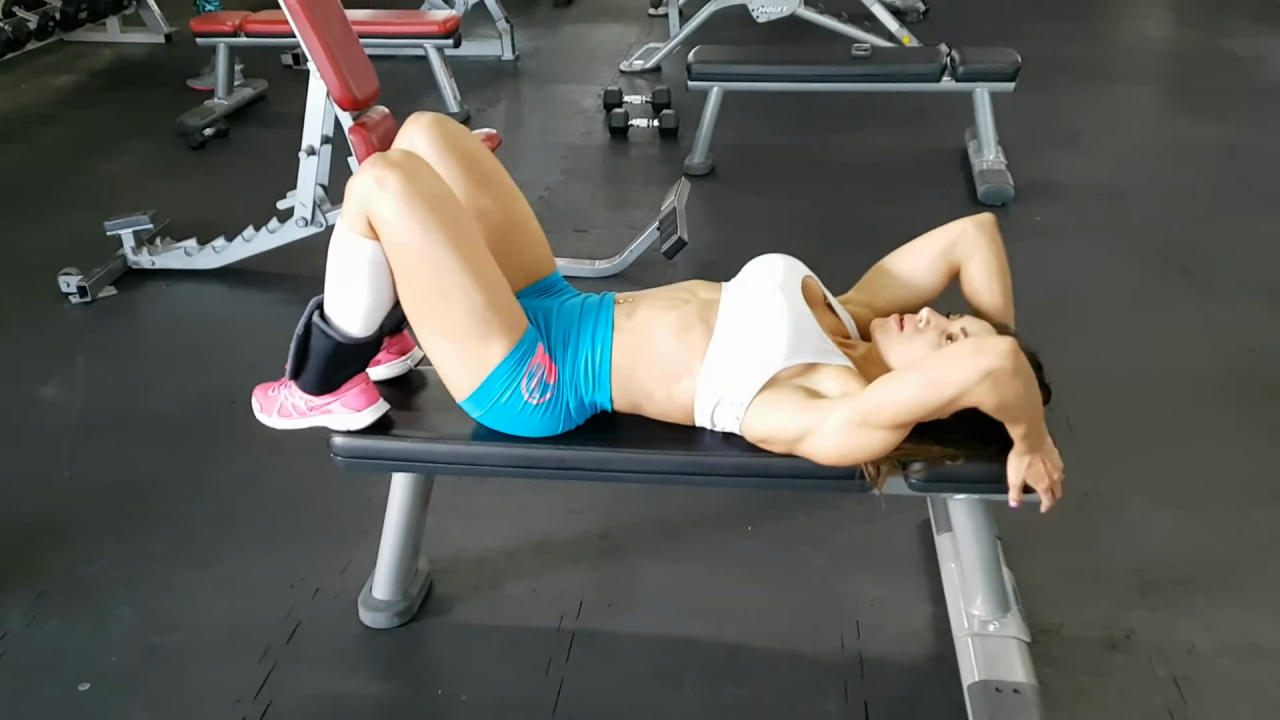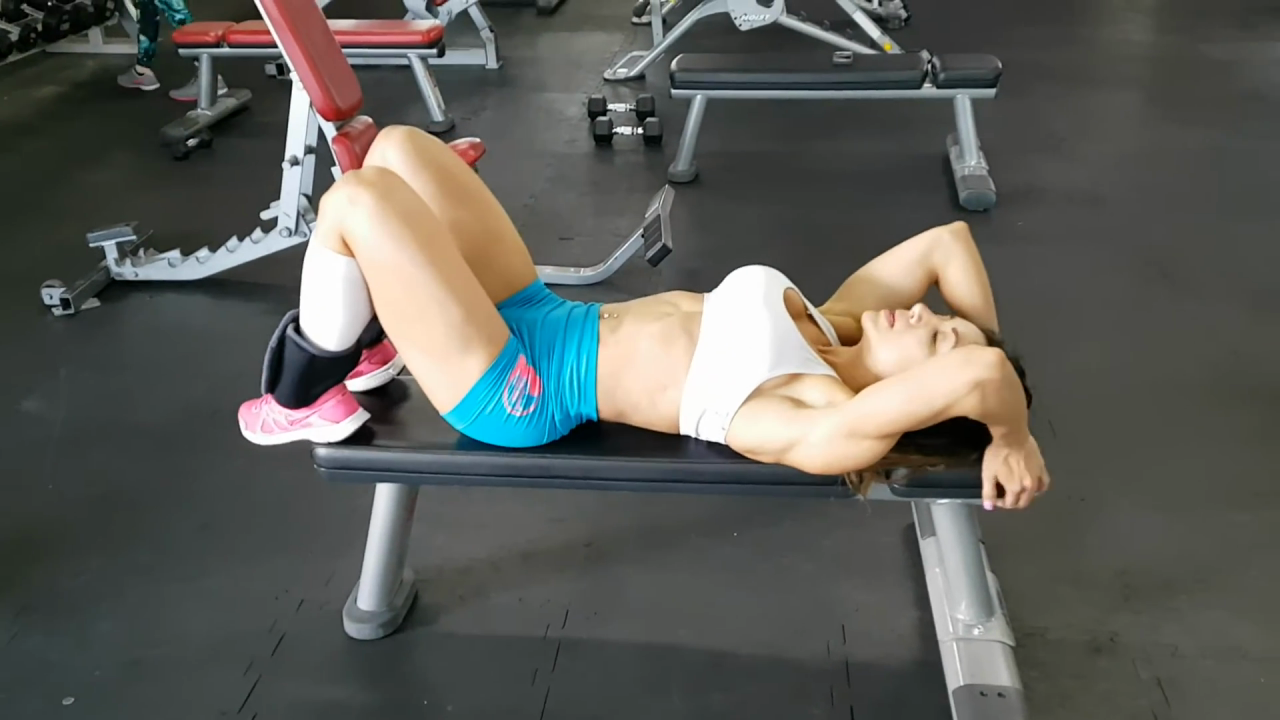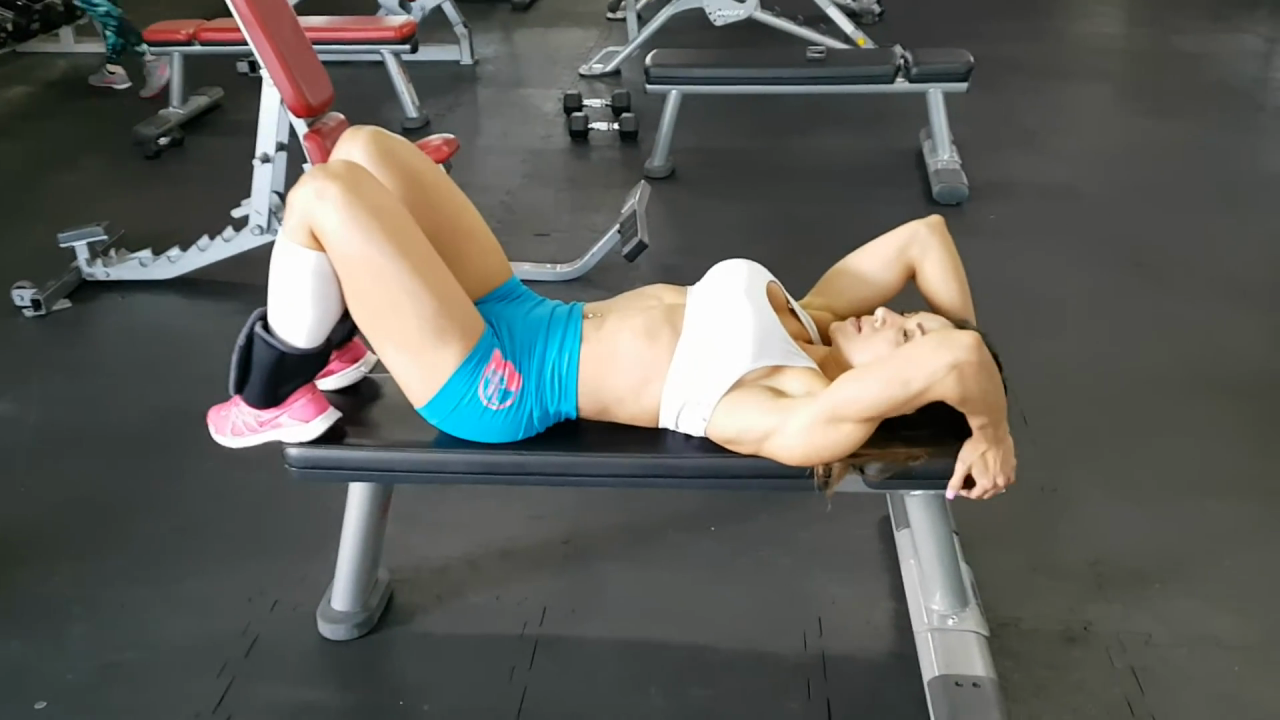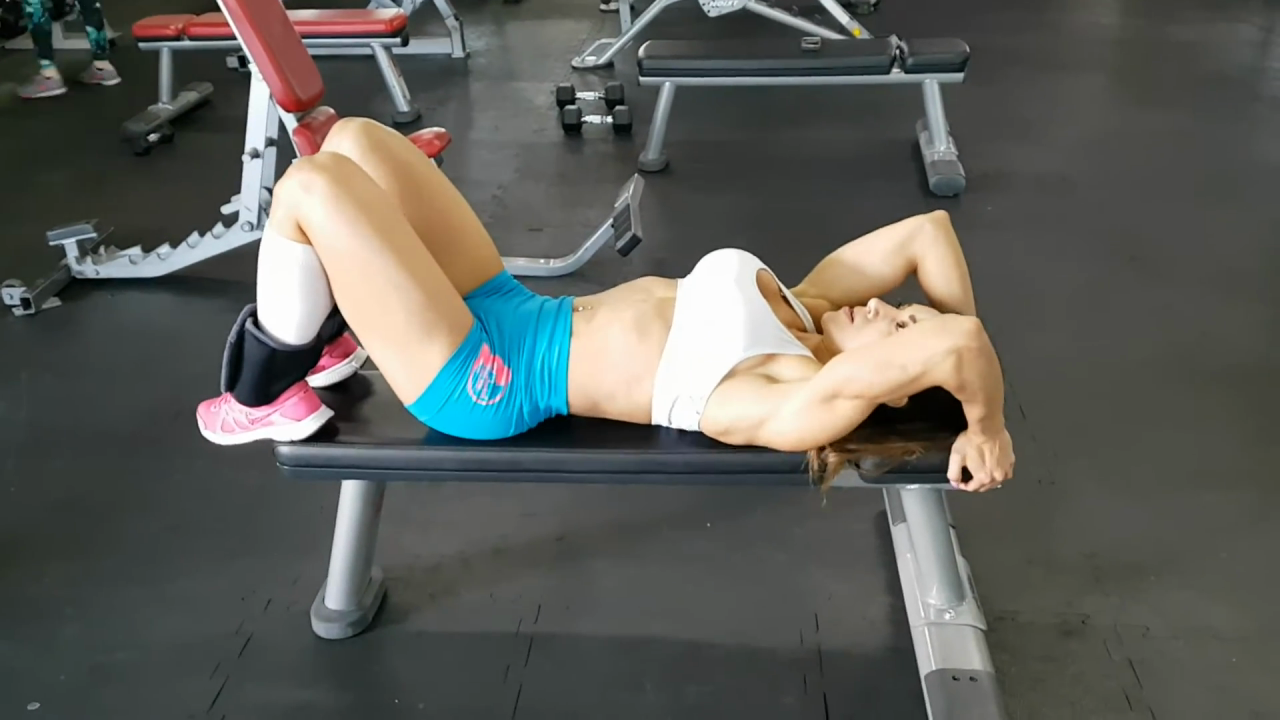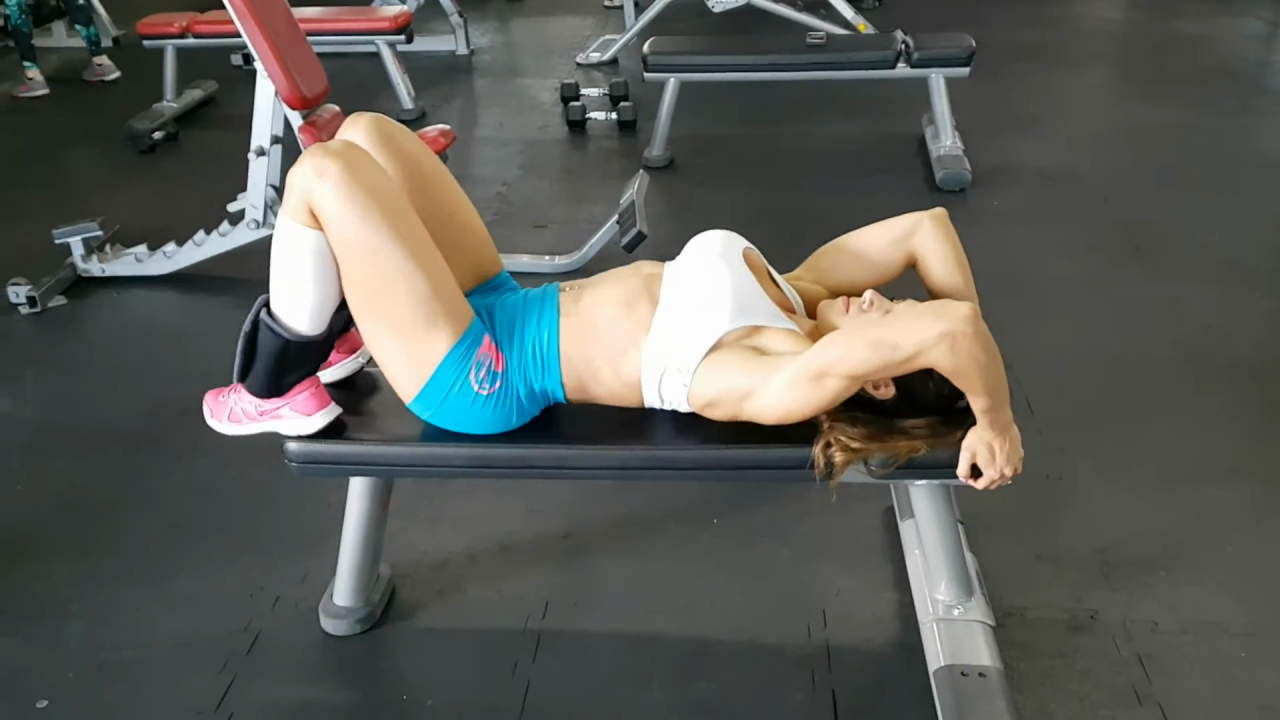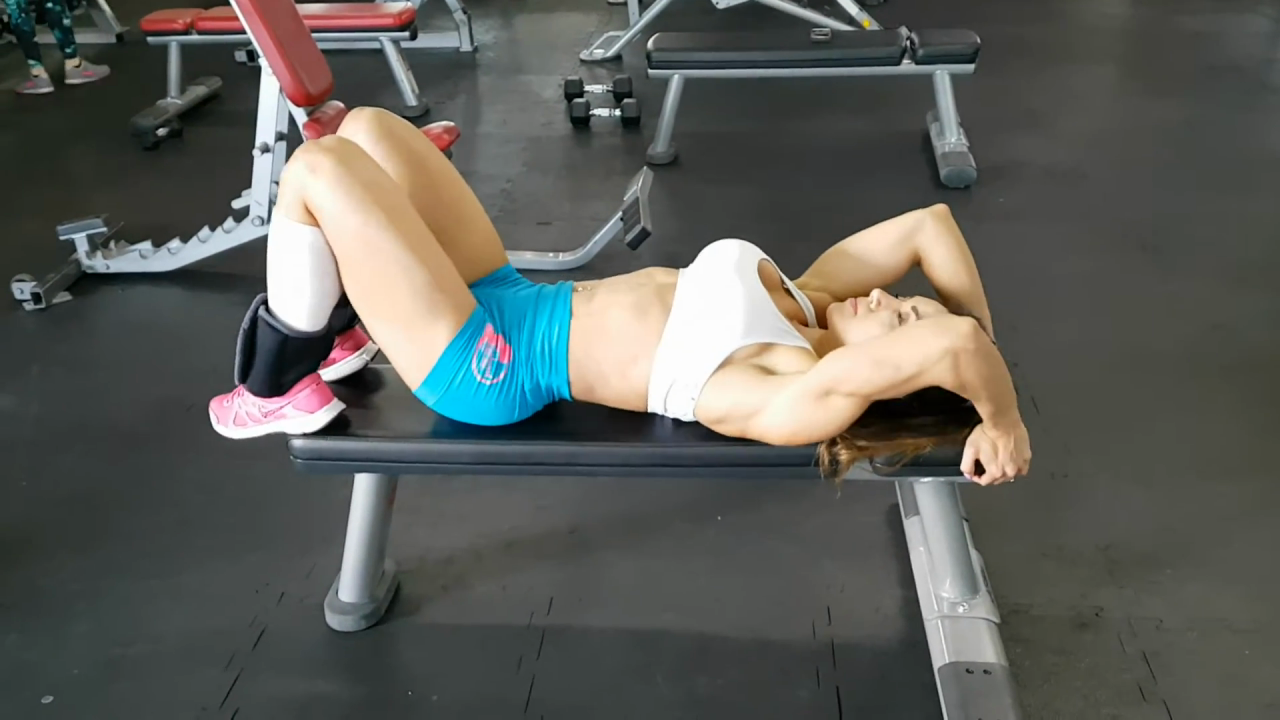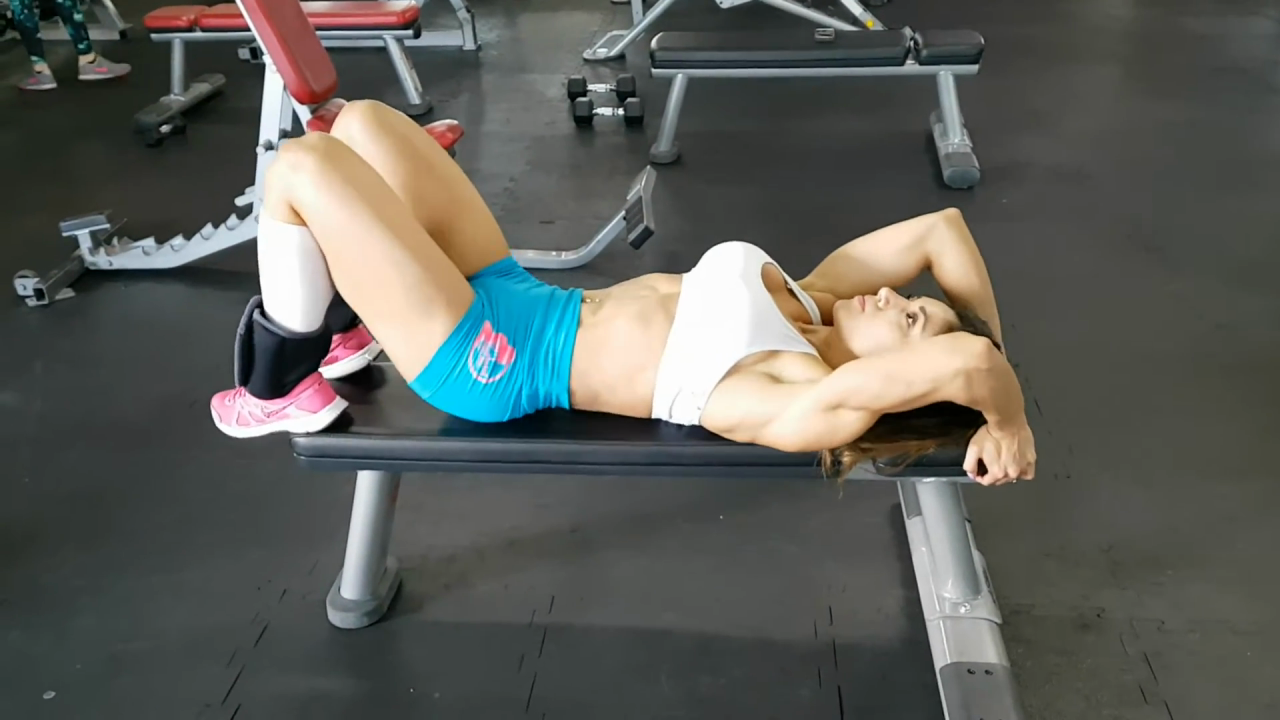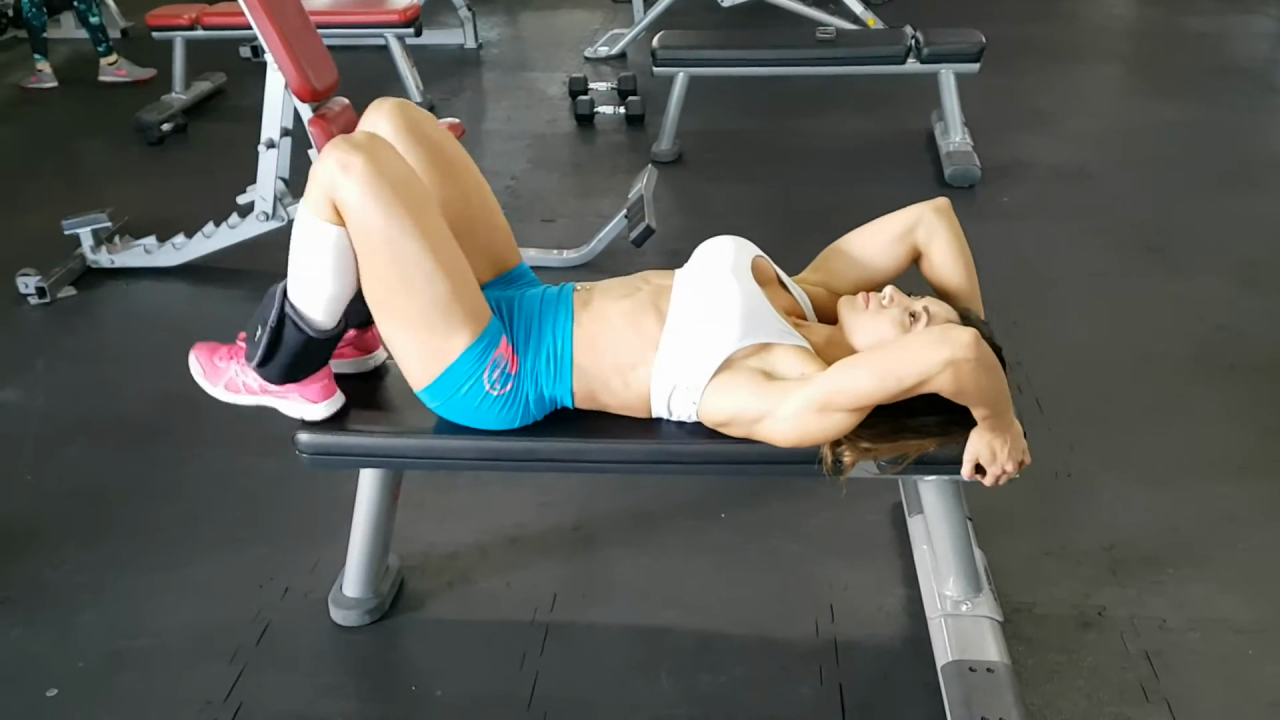
dt=0.3s
person 1, frame 1
left shoulder: (850, 419)
right shoulder: (854, 323)
left elbow: (991, 364)
right elbow: (973, 232)
left wrist: (1030, 443)
right wrist: (1006, 343)
left hip: (527, 384)
right hip: (557, 317)
left knee: (381, 180)
right knee: (422, 133)
left ankle: (329, 387)
right ankle: (380, 333)
person 1, frame 2
left shoulder: (837, 427)
right shoulder: (835, 331)
left elbow: (982, 374)
right elbow: (947, 240)
left wrist: (1013, 438)
right wrist: (995, 346)
left hip: (512, 393)
right hip: (539, 323)
left knee: (355, 198)
right knee: (397, 145)
left ankle: (309, 397)
right ankle: (360, 343)
person 1, frame 3
left shoulder: (817, 419)
right shoulder: (810, 325)
left elbow: (959, 359)
right elbow: (925, 232)
left wrist: (988, 431)
right wrist: (965, 338)
left hip: (493, 388)
right hip: (517, 321)
left knee: (324, 193)
right knee: (361, 149)
left ankle: (277, 397)
right ankle: (333, 341)
person 1, frame 4
left shoulder: (806, 404)
right shoulder: (805, 313)
left elbow: (959, 341)
right elbow: (929, 229)
left wrist: (985, 422)
right wrist: (963, 334)
left hip: (481, 383)
right hip: (509, 315)
left knee: (311, 185)
right knee: (353, 140)
left ankle: (268, 394)
right ankle: (324, 333)
person 1, frame 5
left shoulder: (803, 380)
right shoulder: (801, 305)
left elbow: (953, 326)
right elbow: (925, 225)
left wrist: (993, 417)
right wrist: (969, 330)
left hip: (475, 381)
right hip: (499, 313)
left knee: (322, 171)
right knee: (362, 134)
left ankle: (279, 388)
right ankle: (332, 332)
person 1, frame 6
left shoulder: (807, 398)
right shoulder: (805, 307)
left elbow: (955, 346)
right elbow: (929, 222)
left wrist: (1001, 419)
right wrist: (982, 334)
left hip: (482, 370)
right hip: (507, 305)
left knee: (316, 167)
right knee: (364, 128)
left ankle: (280, 386)
right ankle: (335, 326)
person 1, frame 7
left shoulder: (818, 404)
right shoulder: (813, 306)
left elbow: (967, 364)
right elbow: (941, 227)
left wrist: (1007, 421)
right wrist: (995, 342)
left hip: (486, 367)
right hip: (515, 303)
left knee: (302, 166)
right knee: (360, 123)
left ankle: (282, 387)
right ankle: (342, 326)
person 1, frame 8
left shoulder: (811, 401)
right shoulder: (808, 305)
left elbow: (957, 351)
right elbow: (929, 217)
left wrist: (998, 421)
right wrist: (978, 331)
left hip: (491, 375)
right hip: (519, 304)
left knee: (349, 163)
right knee: (389, 121)
left ankle: (288, 366)
right ankle: (346, 321)
